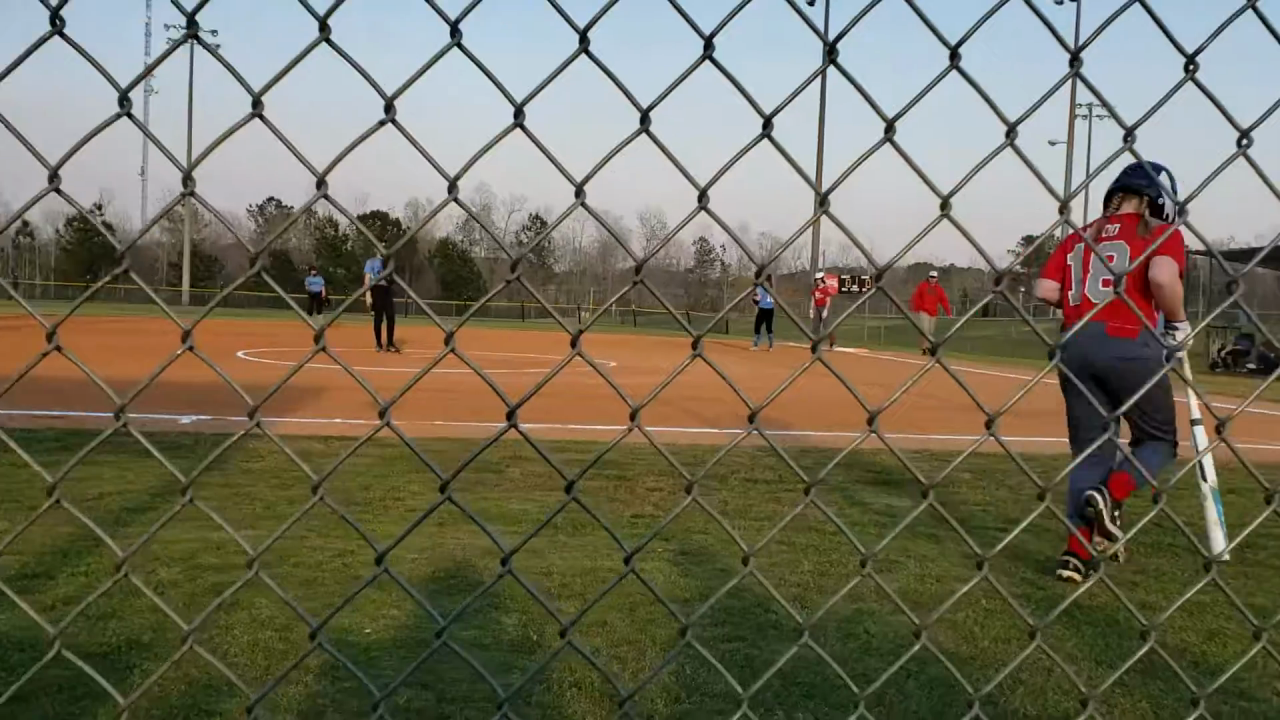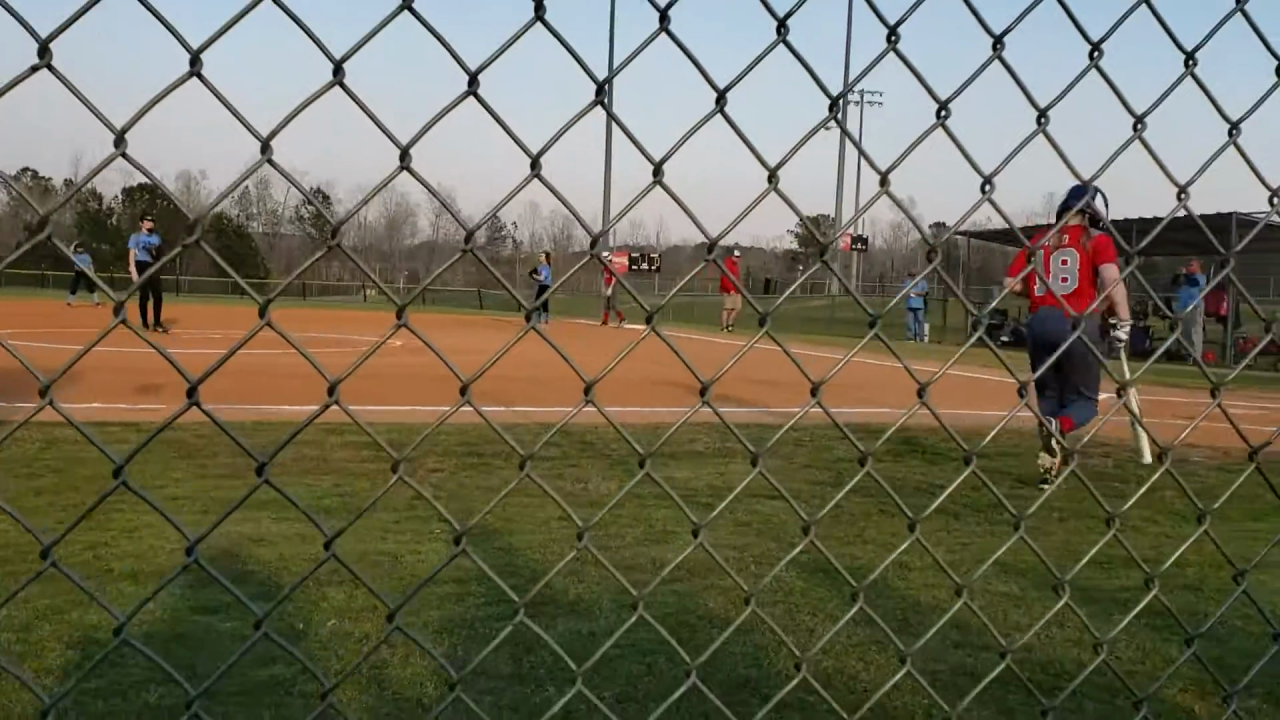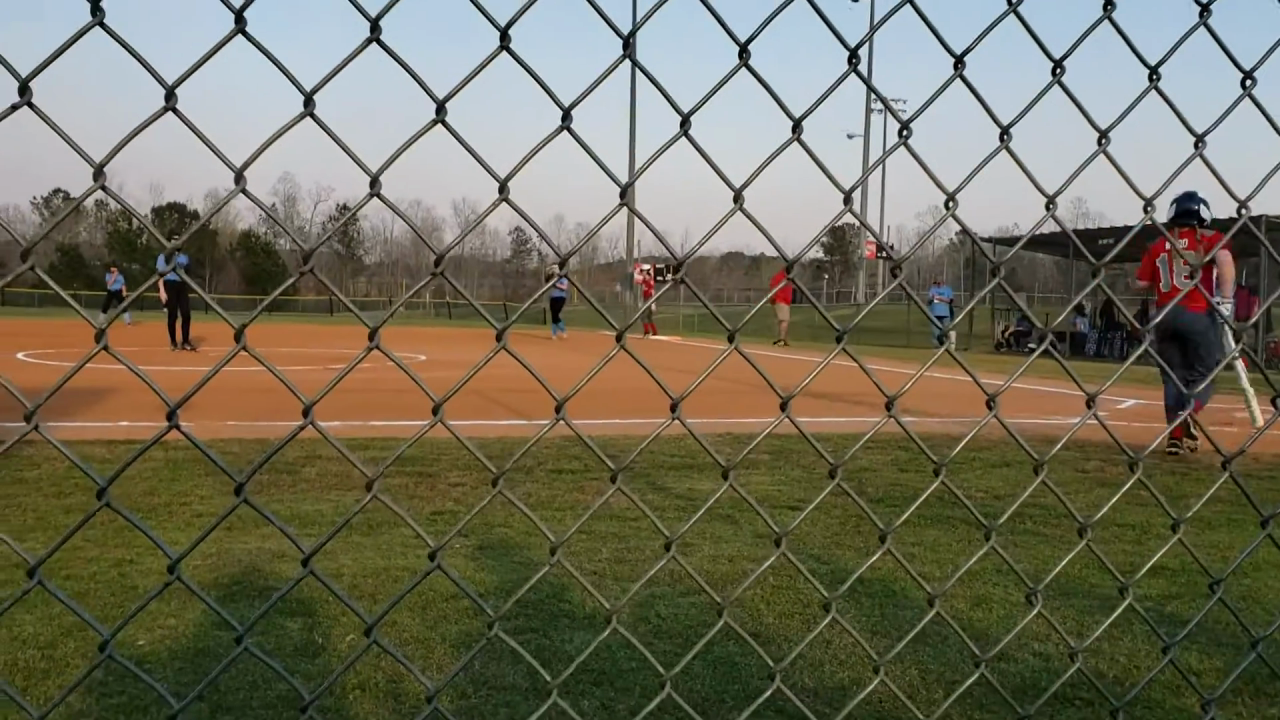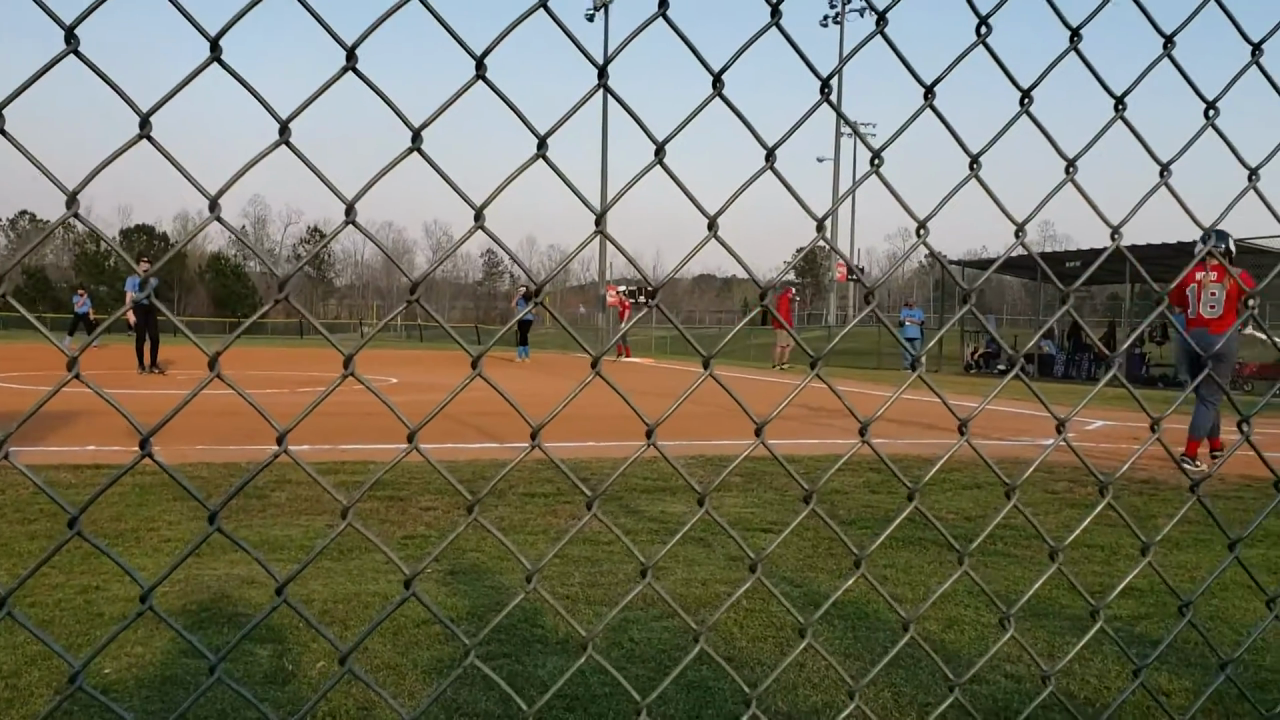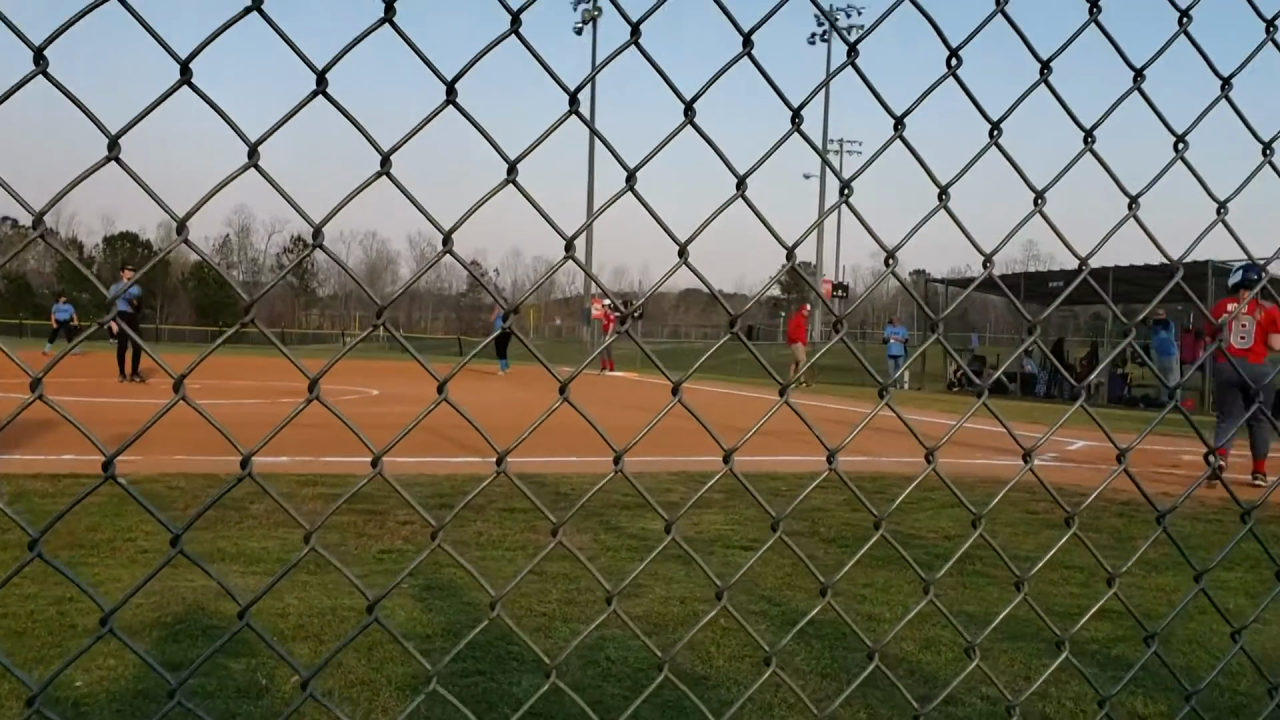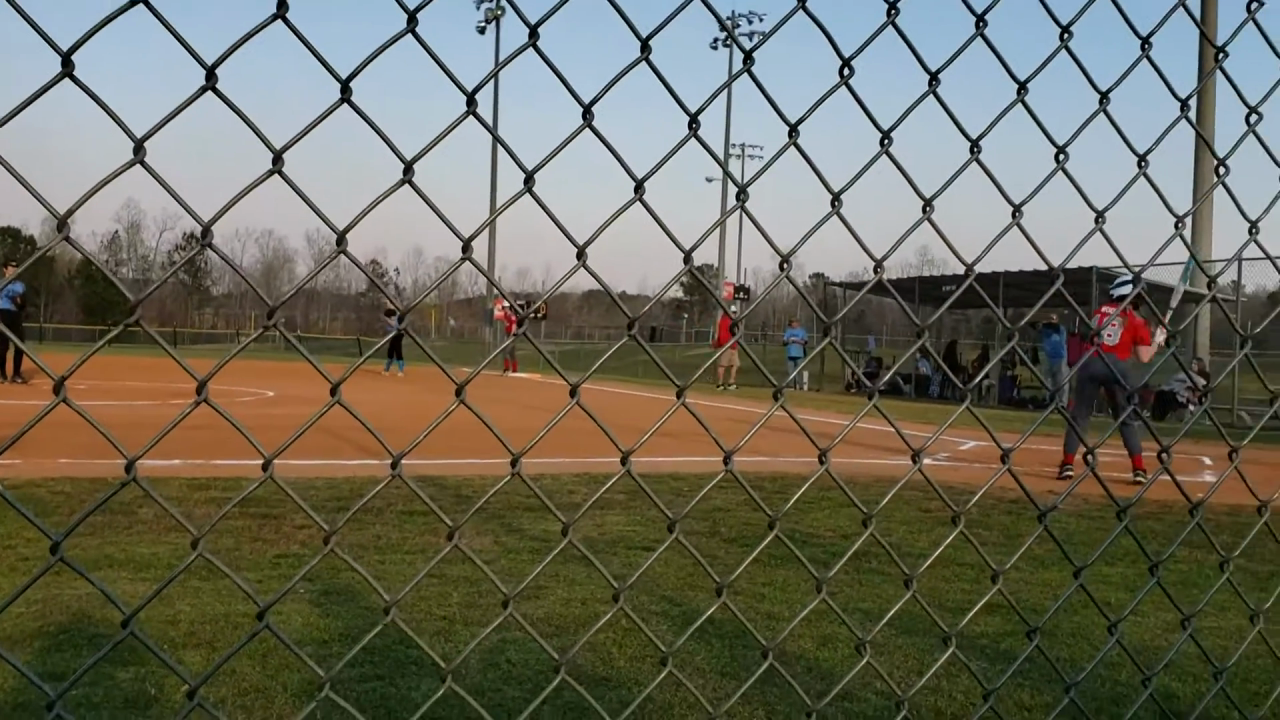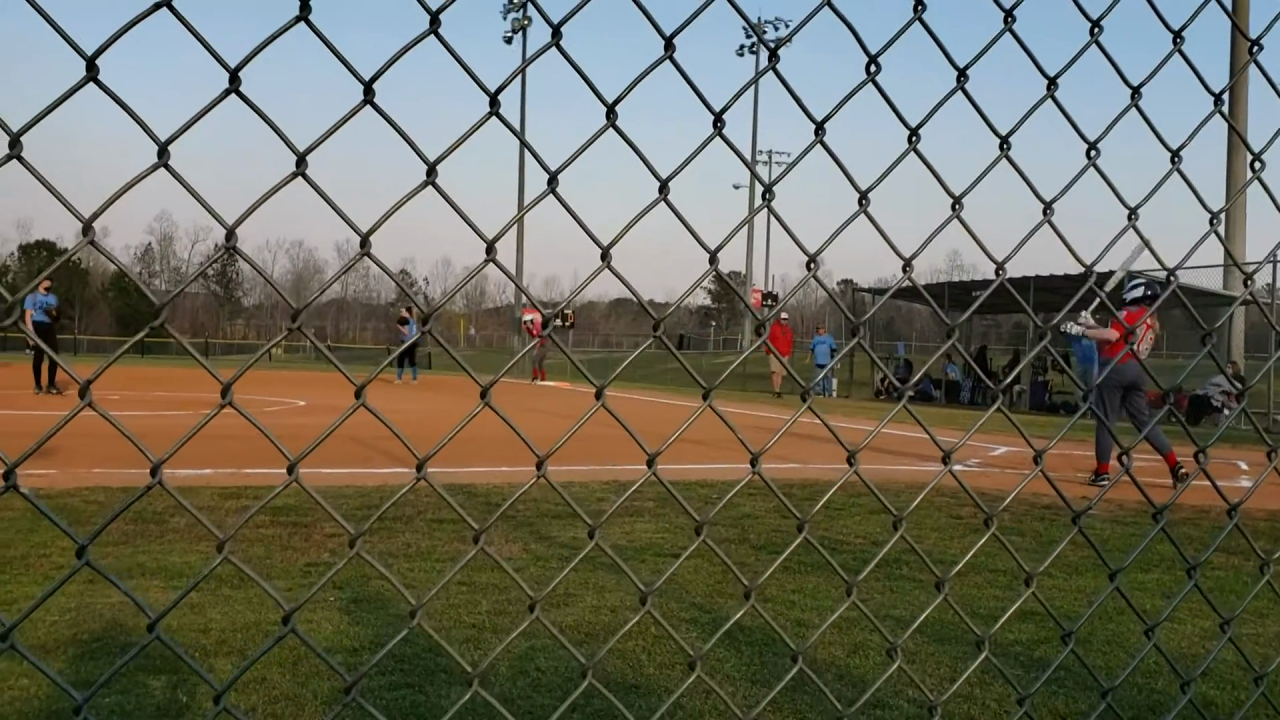
dt=0.7s
person 1, frame 1
left shoulder: (1077, 238)
right shoulder: (1161, 233)
left elbow: (1045, 291)
right elbow: (1162, 277)
right wrist: (1177, 324)
left hip: (1076, 347)
right hip: (1132, 347)
left knee: (1092, 452)
right knee: (1157, 442)
left ankle: (1077, 554)
right ankle: (1107, 499)
person 1, frame 2
left shoulder: (1038, 241)
right shoulder: (1099, 240)
left elbow: (1012, 283)
right elbow: (1111, 279)
right wrist: (1124, 321)
left hip: (1039, 323)
right hip: (1079, 323)
left knee: (1051, 400)
right knee: (1085, 404)
left ankle: (1048, 472)
right ankle: (1059, 432)
person 1, frame 3
left shoulder: (1157, 246)
right shoulder: (1210, 239)
left elbow: (1141, 283)
right elbow: (1225, 260)
right wrist: (1226, 298)
left hip: (1166, 316)
right hip: (1200, 316)
left knee: (1172, 379)
right knee: (1202, 377)
left ankle: (1175, 436)
right ankle: (1187, 416)
person 1, frame 4
left shoulder: (1188, 276)
right shoulder: (1238, 276)
left elbow: (1175, 308)
right wrist: (1239, 319)
left hip: (1194, 339)
right hip: (1223, 341)
left knee: (1205, 395)
right knee: (1210, 400)
left ankle: (1215, 448)
right ankle: (1189, 454)
person 1, frame 5
left shoulder: (1220, 307)
left elbow: (1209, 339)
right wrist: (1257, 335)
left hip: (1225, 368)
right hip: (1257, 370)
left knee: (1226, 419)
right knee: (1259, 421)
left ankle: (1219, 459)
right ankle: (1259, 472)
person 1, frame 6
left shoulder: (1101, 310)
right shoulder: (1137, 321)
right elbow: (1144, 357)
right wrist: (1158, 341)
left hip: (1091, 364)
right hip: (1118, 369)
left knee: (1079, 415)
right knee: (1127, 420)
left ankle: (1067, 465)
right ankle: (1139, 469)
person 1, frame 7
left shoulder: (1130, 313)
right shoulder: (1152, 320)
left elbow: (1111, 336)
left wrist: (1081, 330)
right wrist: (1091, 322)
left hip: (1115, 369)
right hip: (1137, 371)
left knee: (1105, 420)
right knee: (1145, 420)
left ankle: (1102, 472)
right ankle: (1175, 465)
